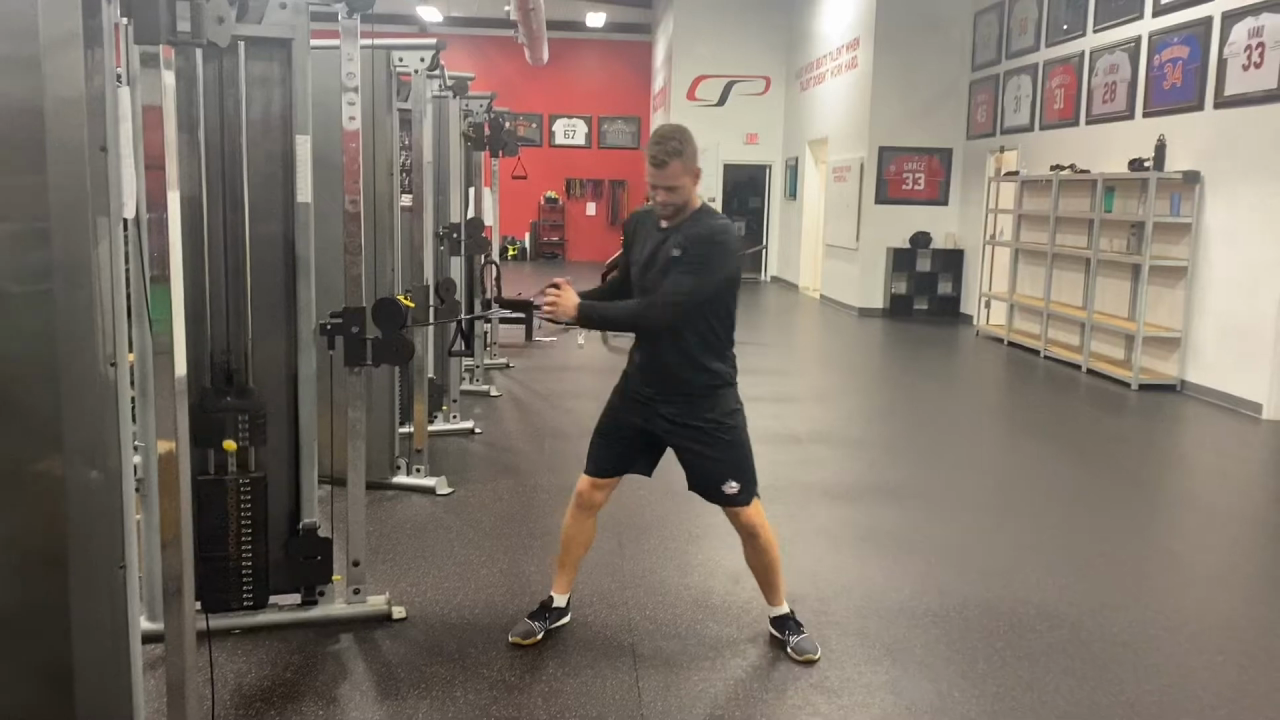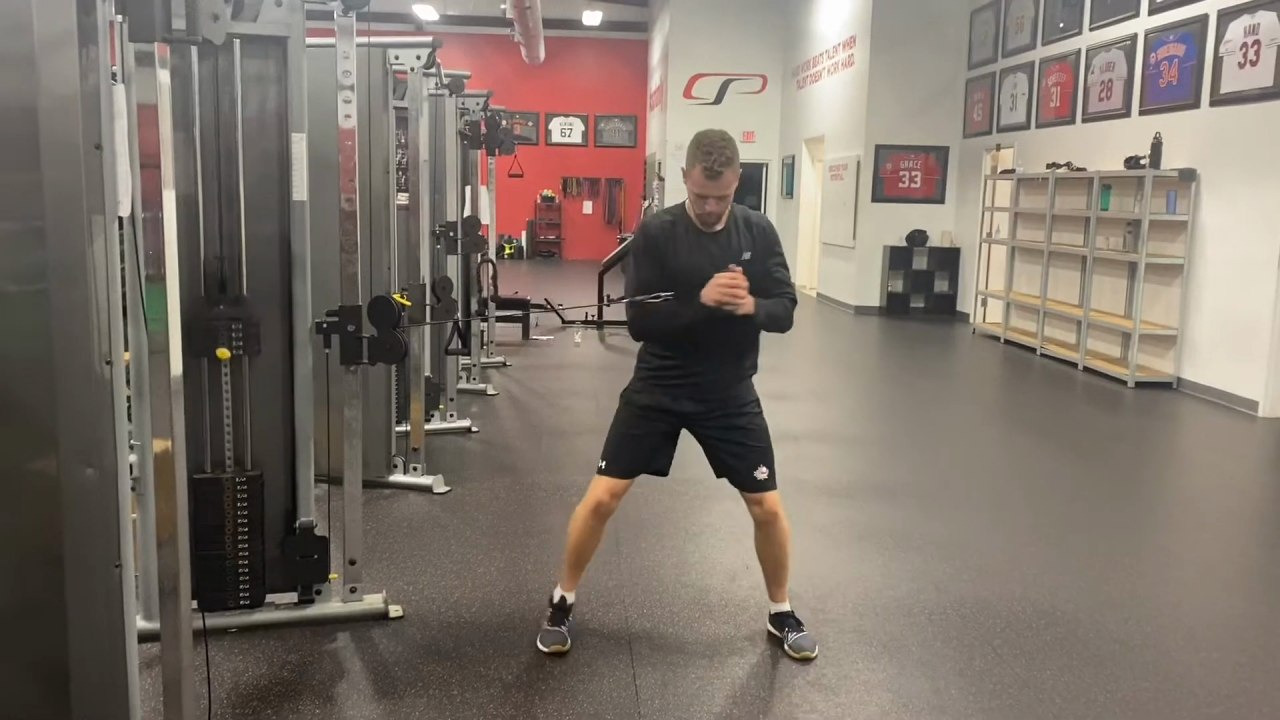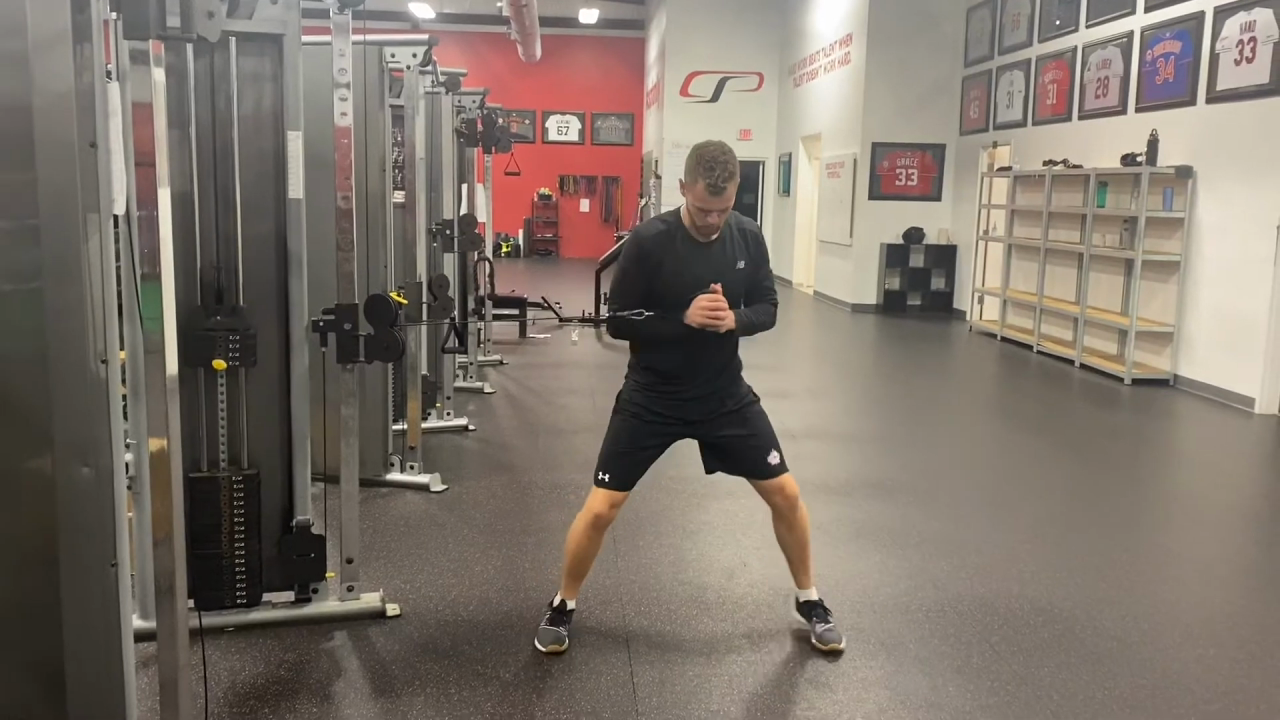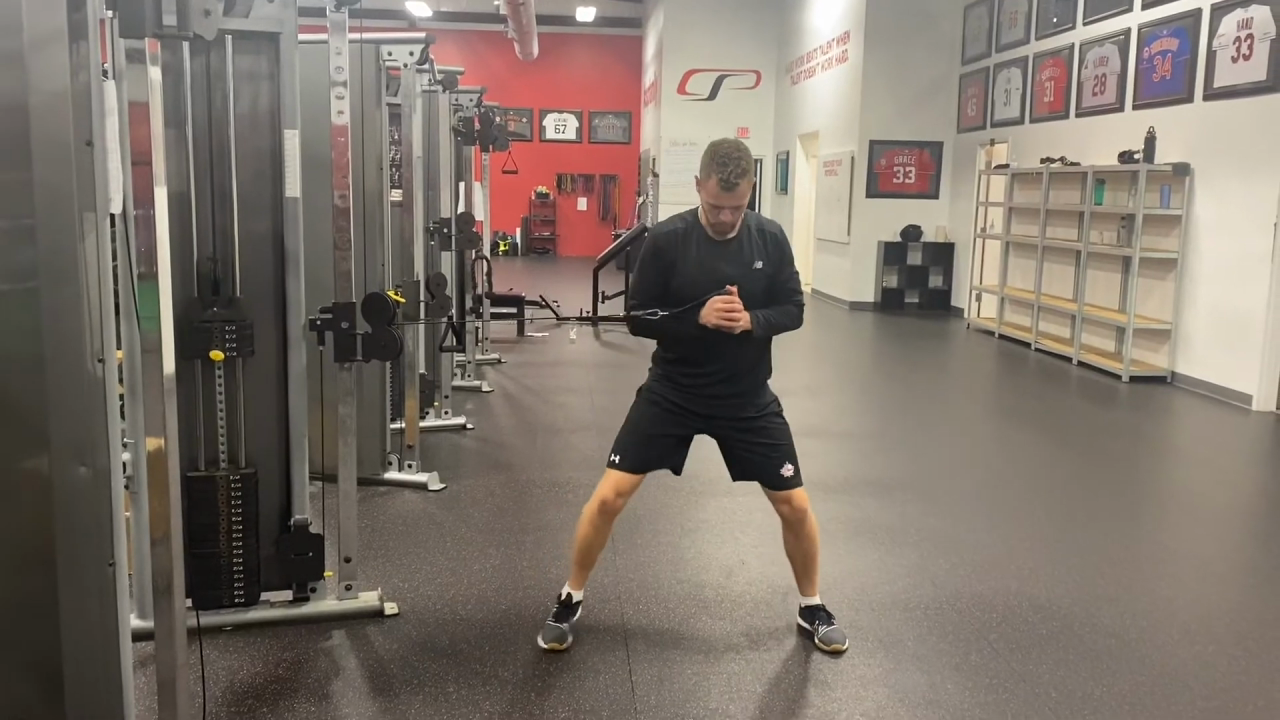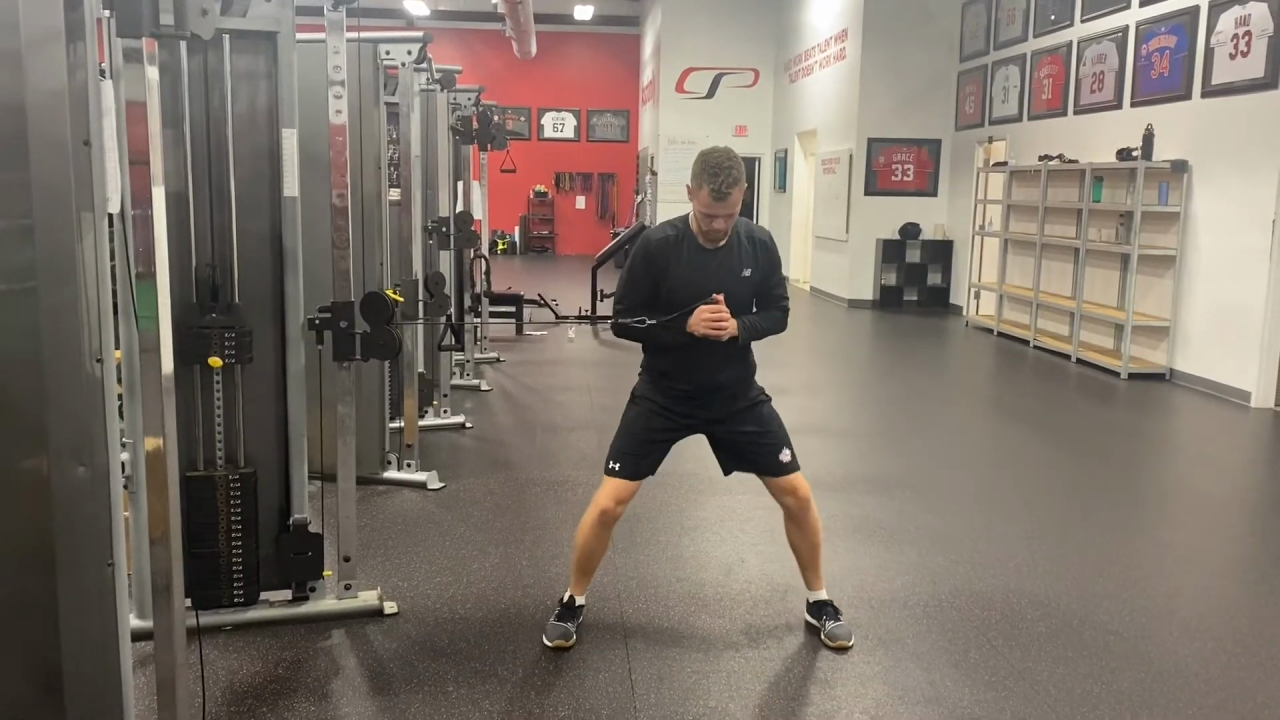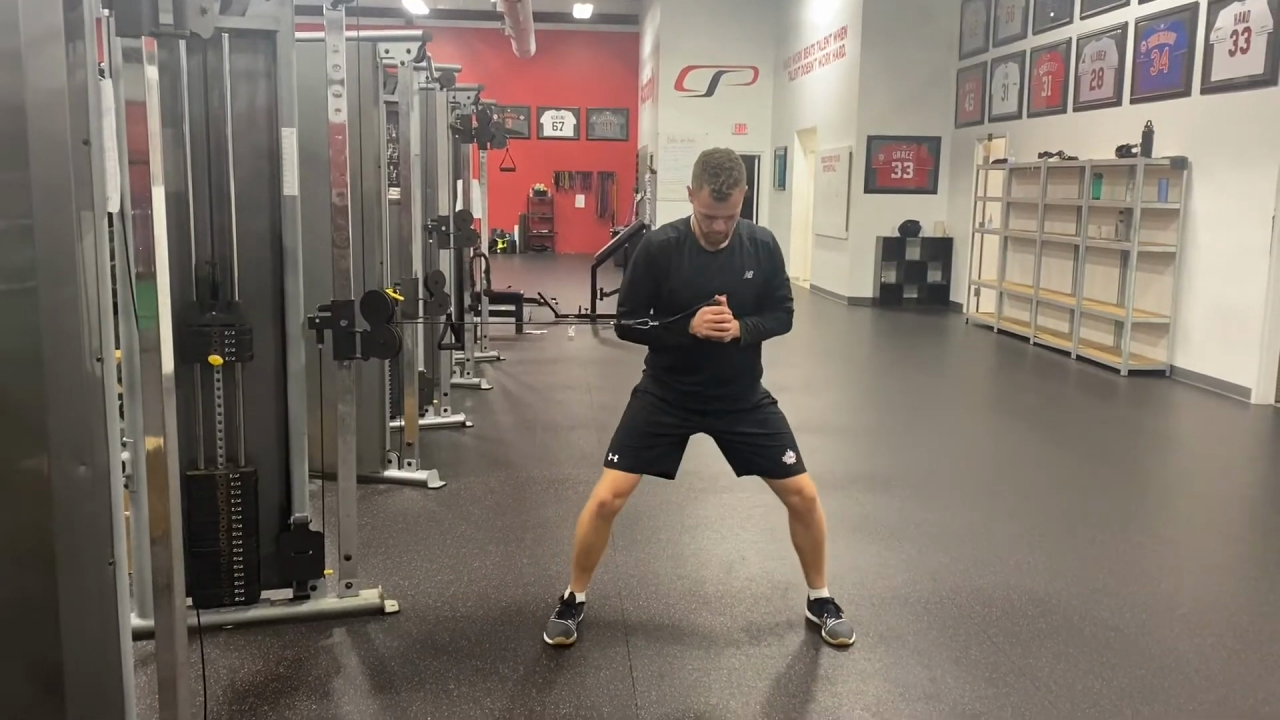
dt=0.3s
person 1, frame 1
left shoulder: (716, 236)
right shoulder: (640, 222)
left elbow: (661, 310)
right elbow: (622, 285)
left wrist: (582, 310)
right wrist: (574, 296)
left hip: (705, 400)
right hip: (641, 388)
left knee: (747, 515)
right knee: (588, 494)
left ankle: (781, 617)
right ankle: (556, 603)
person 1, frame 2
left shoulder: (758, 232)
right shoulder: (658, 231)
left elbow: (784, 311)
right elbow: (640, 319)
left wrist: (751, 305)
right wrist: (701, 299)
left hip: (729, 391)
right hip: (657, 387)
left knee: (767, 507)
right knee: (602, 497)
left ankle: (781, 614)
right ankle: (563, 600)
person 1, frame 3
left shoulder: (748, 237)
right shoulder: (649, 240)
left elbow: (767, 308)
right elbow: (618, 321)
left wrist: (735, 319)
right wrist: (684, 318)
left hip: (724, 393)
right hip: (651, 396)
left knee: (785, 495)
right knee: (601, 508)
left ankle: (809, 601)
right ankle: (562, 607)
person 1, frame 4
left shoulder: (770, 238)
right shoulder: (667, 240)
left elbow: (793, 309)
right elbow: (638, 318)
left wrist: (752, 321)
right wrist: (698, 317)
left hip: (747, 397)
right hip: (671, 392)
left knee: (795, 505)
right knee: (610, 495)
left ankle: (811, 607)
right ankle: (570, 599)
person 1, frame 5
left shoulder: (759, 244)
right shoulder: (656, 245)
left elbow: (777, 314)
right elbow: (623, 322)
left wrist: (738, 326)
right wrist: (686, 325)
left hip: (737, 396)
right hip: (662, 396)
left knee: (797, 495)
right knee: (608, 504)
left ankle: (819, 602)
right ankle: (572, 602)
person 1, frame 6
left shoulder: (762, 245)
right shoulder: (658, 248)
left elbow: (782, 314)
right elbow: (627, 323)
left wrist: (741, 328)
right wrist: (688, 327)
left hip: (742, 397)
right hip: (666, 394)
left knee: (803, 495)
right knee: (606, 498)
left ankle: (820, 600)
right ankle: (573, 599)
